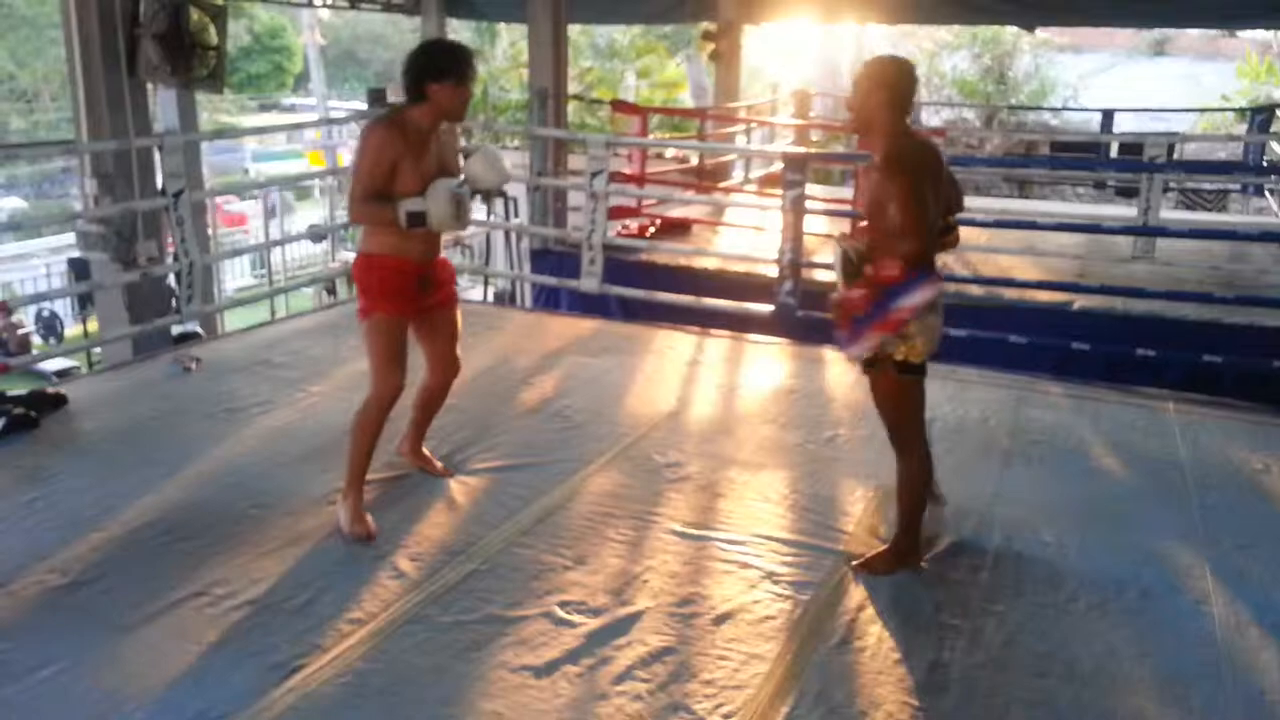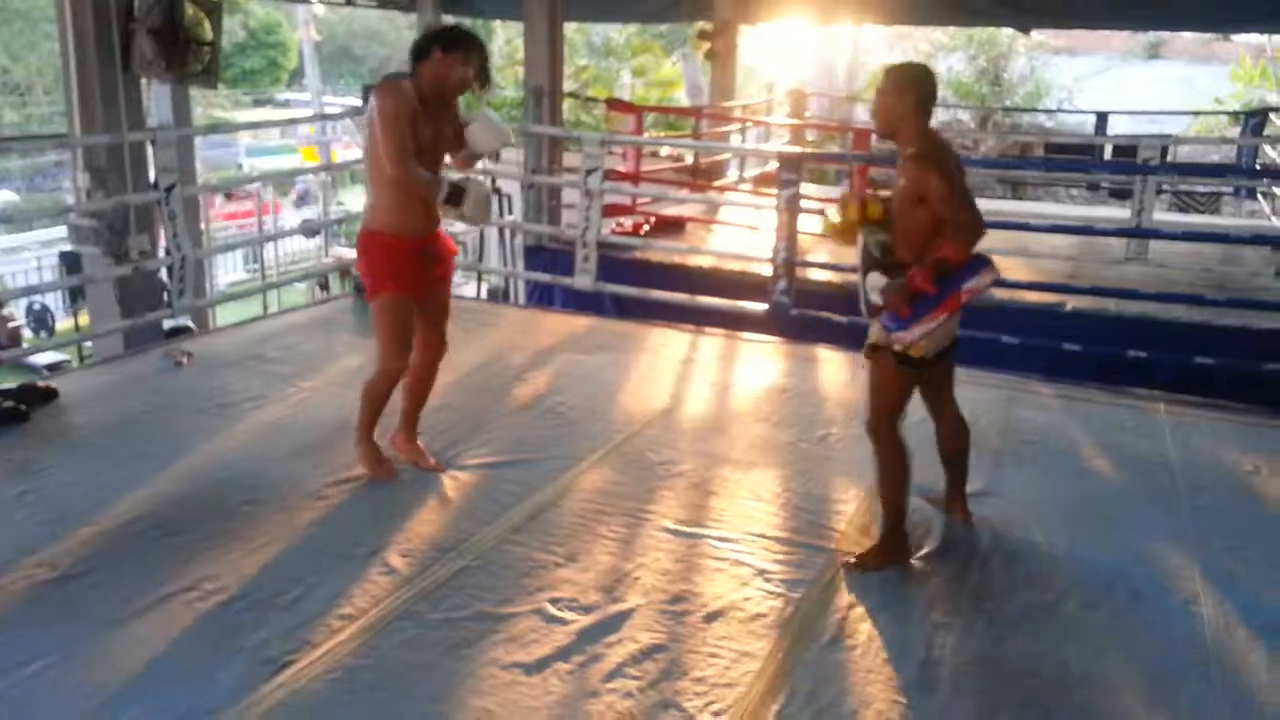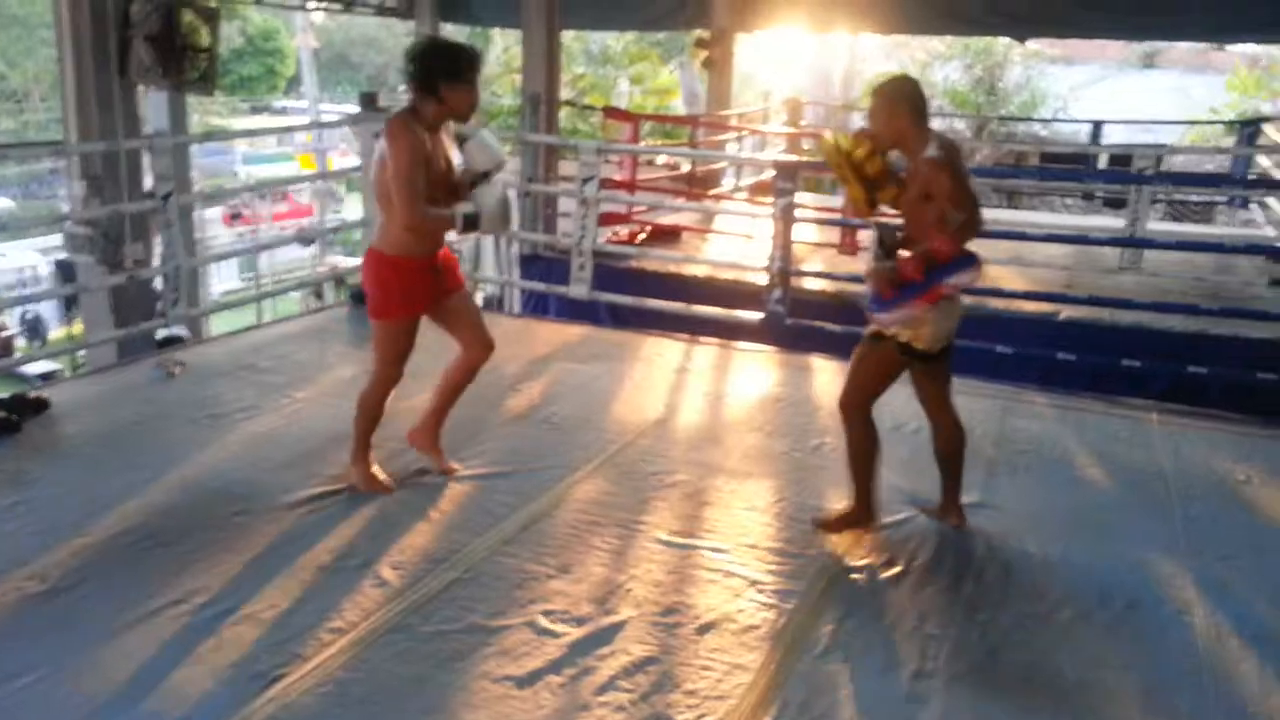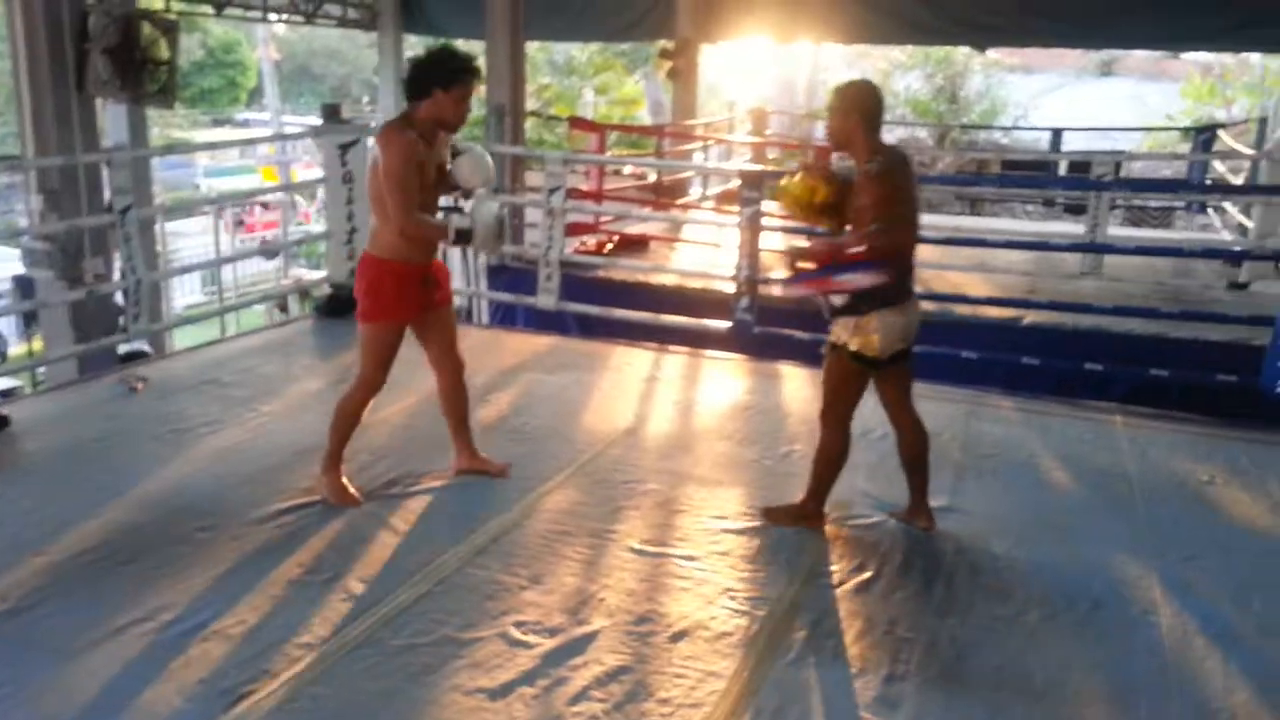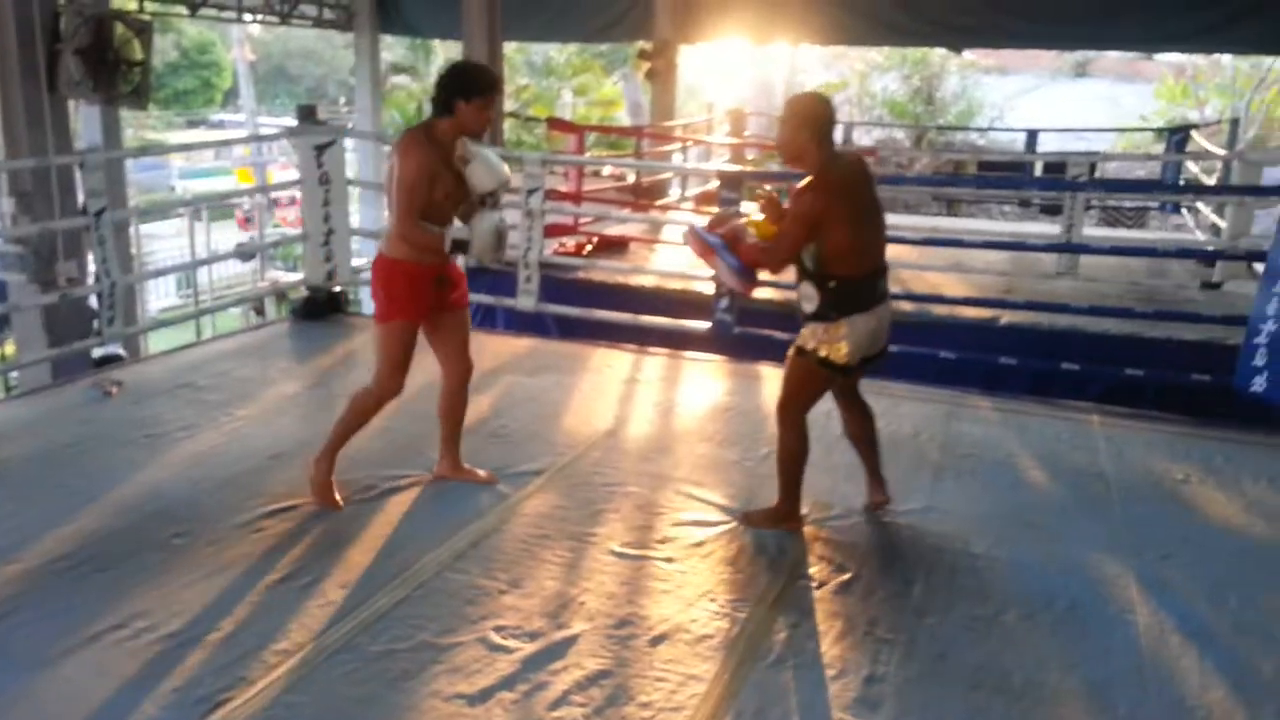
dt=0.2s
person 1, frame 1
left shoulder: (888, 166)
right shoulder: (922, 150)
left elbow: (911, 245)
right elbow: (951, 202)
right hip: (913, 307)
left knee: (905, 432)
right knee: (904, 420)
left ankle: (906, 545)
right ankle: (924, 487)
person 1, frame 2
left shoulder: (922, 162)
right shoulder: (931, 153)
left elbow: (969, 227)
left wrist: (914, 282)
right wrist: (879, 214)
left hip: (914, 311)
left knee: (881, 425)
right knee: (943, 406)
left ankle: (893, 540)
right ankle: (956, 499)
person 1, frame 3
left shoulder: (935, 161)
right shoulder: (929, 156)
left elbow: (966, 221)
right elbow: (912, 207)
left wrist: (903, 268)
left hip: (914, 308)
right hip: (933, 305)
left knee: (854, 403)
right knee: (939, 407)
left ankle: (862, 506)
right ankle: (951, 505)
person 1, frame 4
left shoulder: (874, 175)
right shoulder: (890, 162)
left elbow: (879, 240)
left hip: (867, 314)
right hip: (895, 308)
left knee: (834, 417)
right knee: (901, 410)
left ankle: (812, 508)
right ankle: (919, 507)
person 1, frame 5
left shoulder: (812, 193)
right shoulder: (853, 168)
left elbow: (776, 258)
right wrist: (782, 216)
left hip: (837, 320)
right hip: (873, 309)
left knee: (790, 413)
right knee: (847, 394)
left ankle: (786, 510)
right ankle: (876, 483)
person 2, frame 1
left shoulder: (444, 134)
right shoulder: (384, 134)
right elbow: (358, 208)
right wrist: (417, 213)
left hip: (432, 270)
right hip: (385, 273)
left knee: (445, 368)
right knee: (387, 386)
left ankle: (413, 444)
right ankle: (351, 496)
person 2, frame 2
left shoulder: (443, 104)
right shoulder: (393, 94)
left elbow: (462, 158)
right elbow: (400, 174)
left wrist: (479, 147)
right wrist: (452, 191)
left hip: (429, 244)
right hip: (386, 249)
left knee: (430, 350)
right knee: (394, 361)
left ankle: (406, 436)
right ankle: (365, 438)
person 2, frame 3
left shoulder: (440, 130)
right shoulder: (405, 134)
right elbow: (412, 218)
left wrist: (471, 182)
right wrist: (463, 220)
left hip: (435, 262)
right hip: (396, 268)
left knee: (480, 346)
right knee: (387, 375)
left ankle: (427, 432)
right ankle: (360, 459)
person 2, frame 4
left shoulder: (436, 138)
right shoulder: (398, 141)
right elbow: (406, 223)
left hip: (426, 272)
right hip: (387, 275)
left knee: (450, 368)
right knee: (369, 381)
left ankle: (466, 453)
right ankle: (330, 469)
person 2, frame 5
left shoulder: (456, 147)
right shoulder: (417, 149)
right elbow: (405, 229)
left wrist: (481, 193)
left hip: (441, 274)
right hip: (402, 275)
left knee: (459, 369)
right knee: (388, 384)
left ankle: (450, 461)
right ankle: (325, 462)
